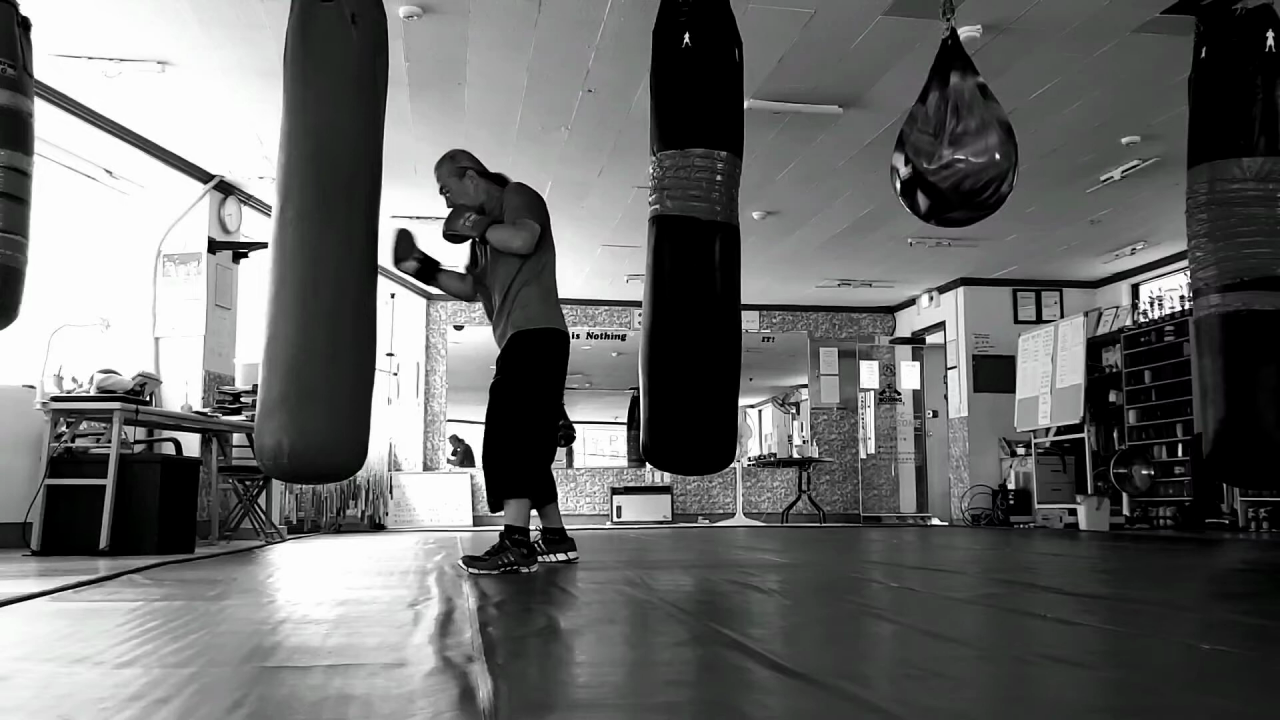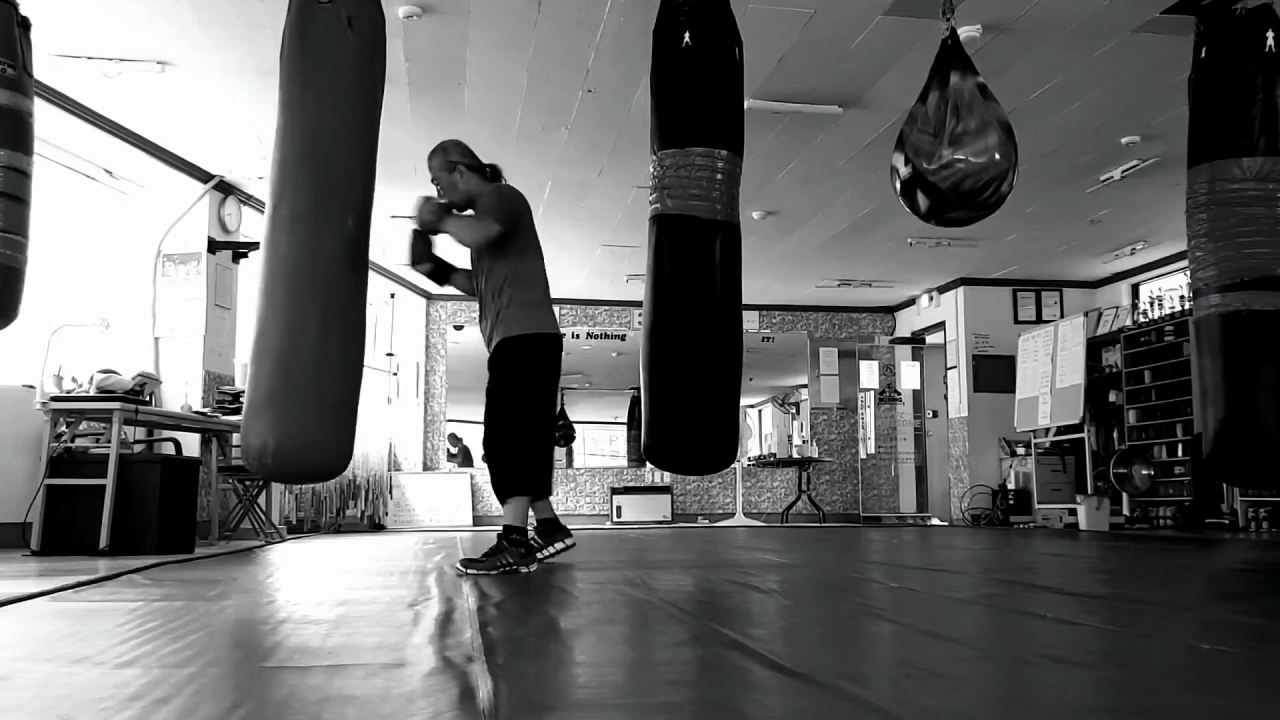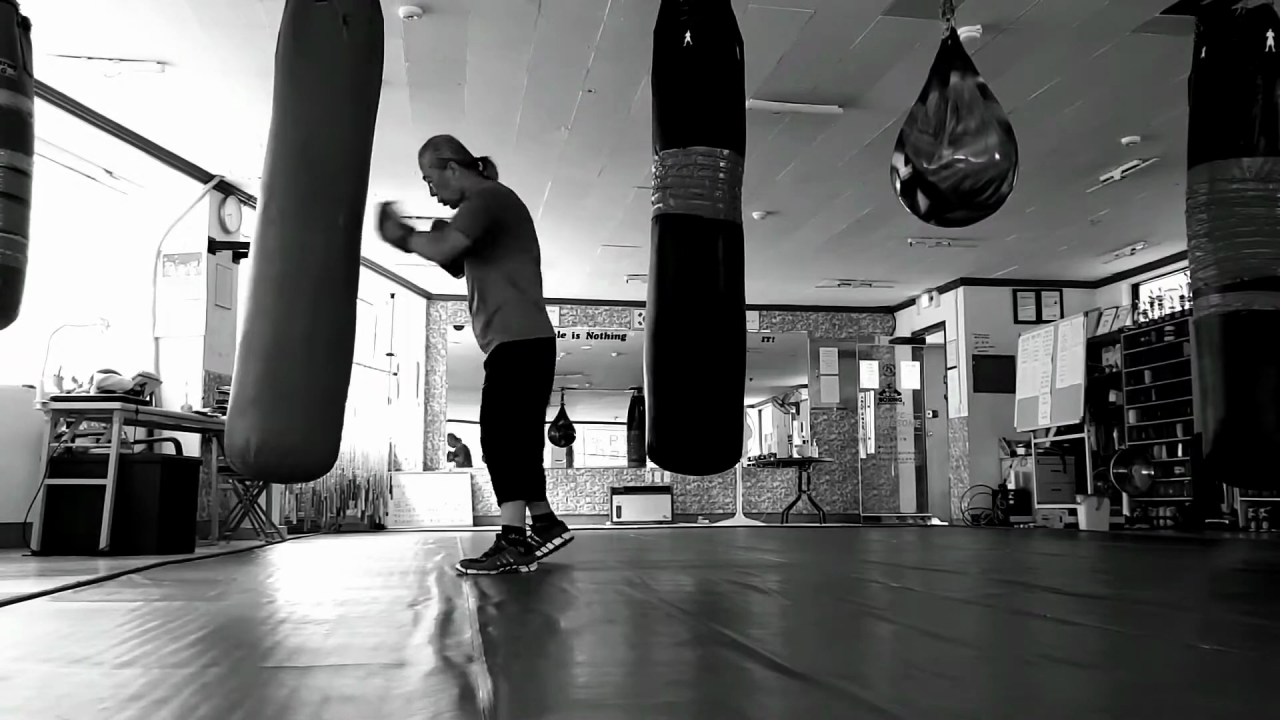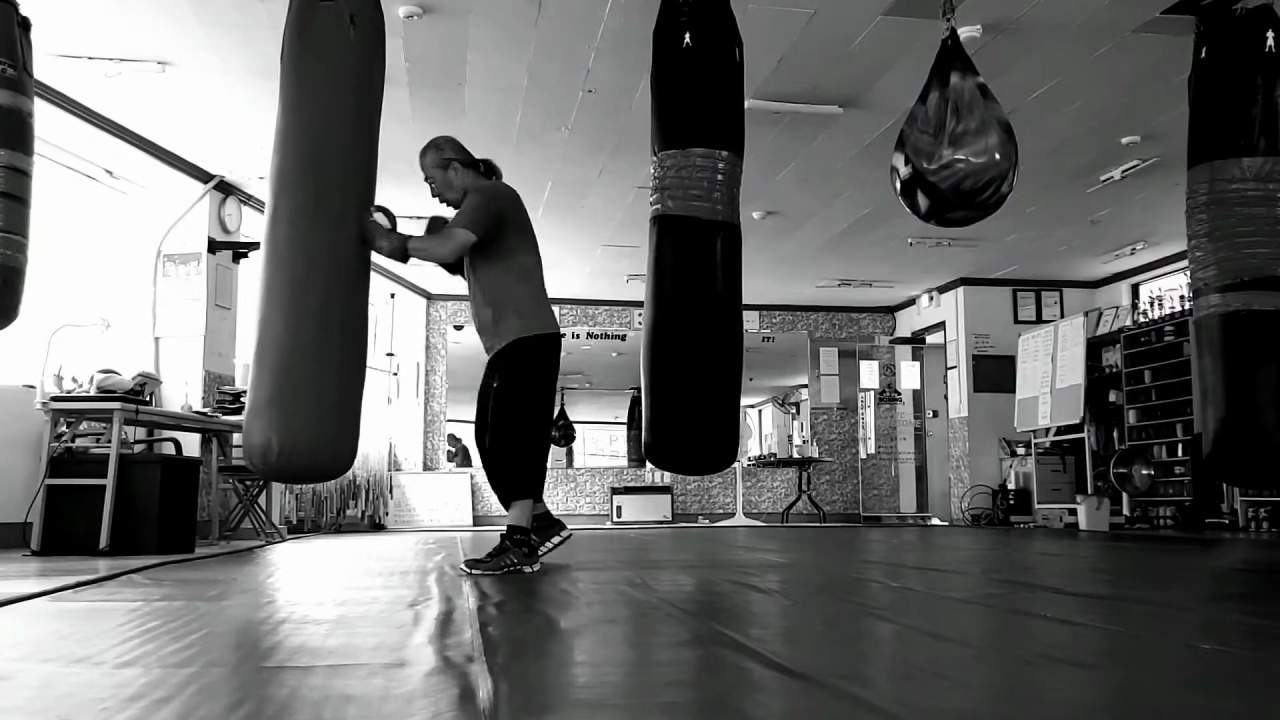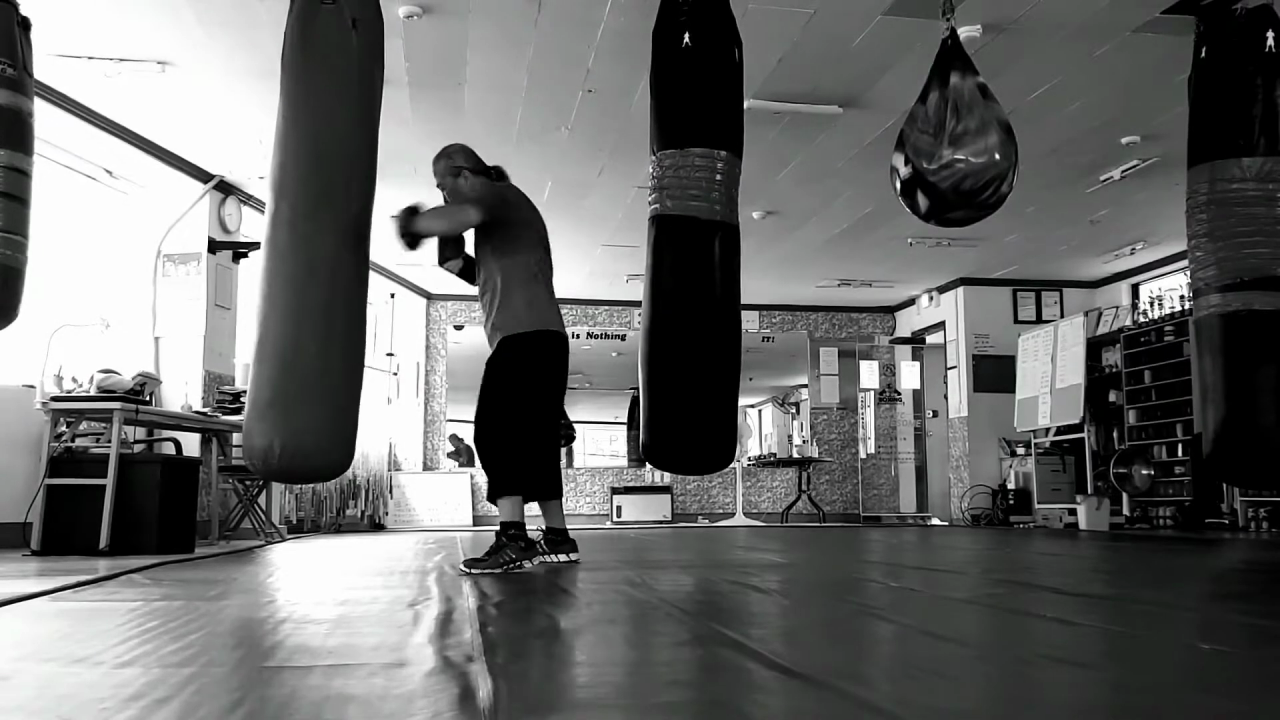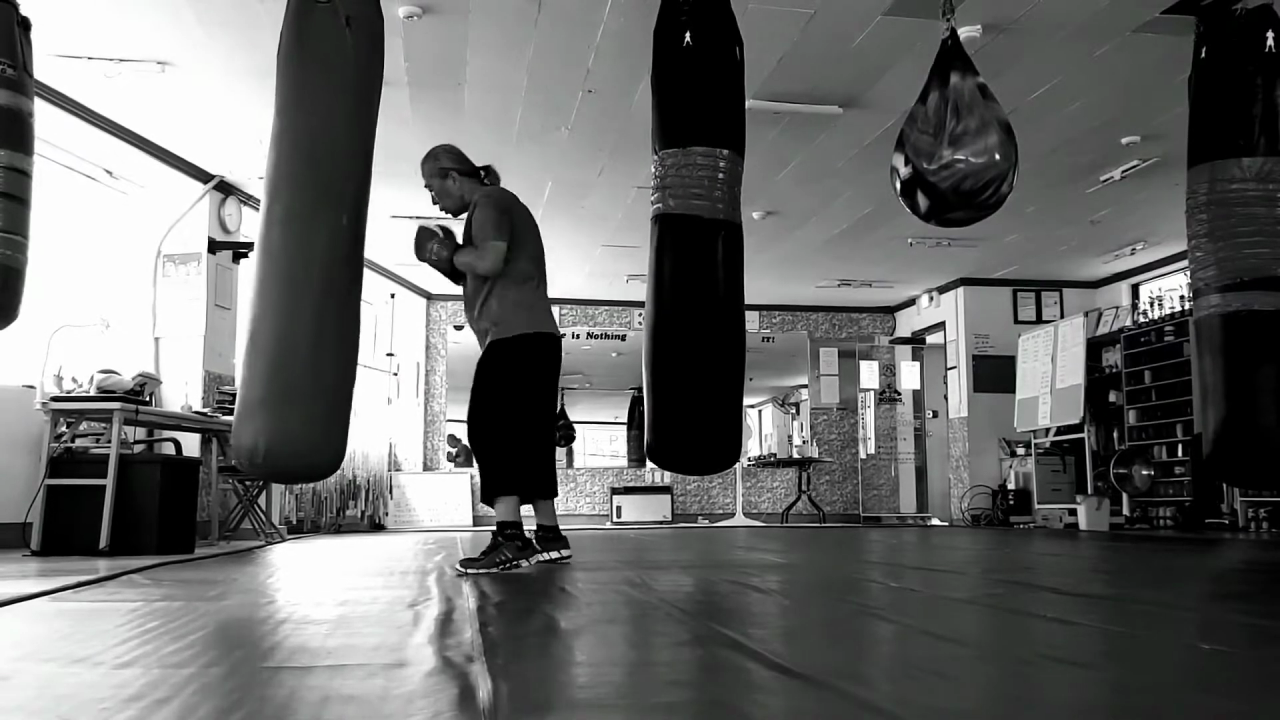
dt=0.7s
person 1, frame 1
left shoulder: (519, 197)
right shoulder: (487, 237)
left elbow: (526, 240)
right elbow: (473, 290)
left wrist: (476, 228)
right wrist: (420, 267)
left hip: (535, 335)
right hip: (522, 340)
left knee: (508, 437)
right knee: (529, 443)
left ankle: (515, 541)
right ankle: (554, 537)
person 1, frame 2
left shoulder: (503, 197)
right shoulder: (482, 215)
left elbow: (475, 237)
right elbow: (476, 286)
left wrist: (437, 219)
right wrist: (432, 266)
left hip: (526, 338)
right hip: (514, 342)
left knee: (510, 436)
right knee: (524, 438)
left ankle: (515, 542)
right ankle: (548, 527)
person 1, frame 3
left shoulder: (488, 197)
right shoulder: (488, 204)
left elbow: (443, 250)
right elbow: (487, 269)
left wrist: (401, 233)
right wrist: (429, 239)
left hip: (518, 341)
right hip: (522, 340)
left knee: (503, 436)
right knee: (517, 439)
left ankle: (512, 543)
right ankle: (546, 525)
person 1, frame 4
left shoulder: (491, 195)
right shoulder: (477, 208)
left elbow: (449, 247)
right elbow: (459, 262)
left wrist: (392, 241)
right wrist: (400, 246)
left hip: (526, 338)
right hip: (510, 342)
left knee: (510, 435)
right knee: (496, 436)
left ankle: (516, 541)
right ankle: (541, 523)
person 1, frame 5
left shoulder: (494, 195)
right shoulder: (512, 205)
left elbow: (460, 216)
right elbow: (490, 275)
left wrist: (413, 223)
right wrist: (459, 257)
left hip: (523, 336)
right hip: (546, 338)
left knee: (497, 429)
right knee: (537, 440)
left ankle: (512, 539)
right ankle: (557, 537)
person 1, frame 6
left shoulder: (491, 203)
right shoulder: (508, 208)
left elbow: (489, 262)
left wrist: (444, 253)
right wrist: (449, 259)
left hip: (516, 339)
right hip: (538, 339)
left knee: (491, 431)
right knee: (529, 437)
left ankle: (509, 539)
right ankle: (549, 536)
